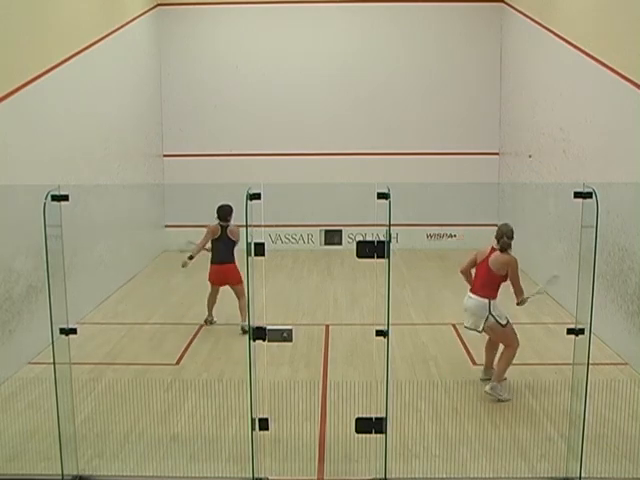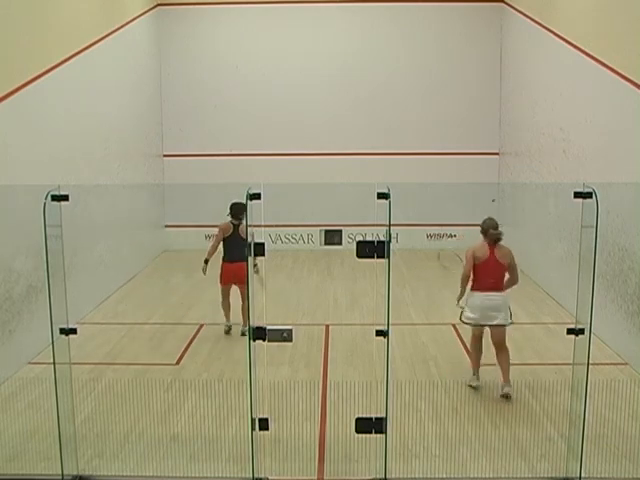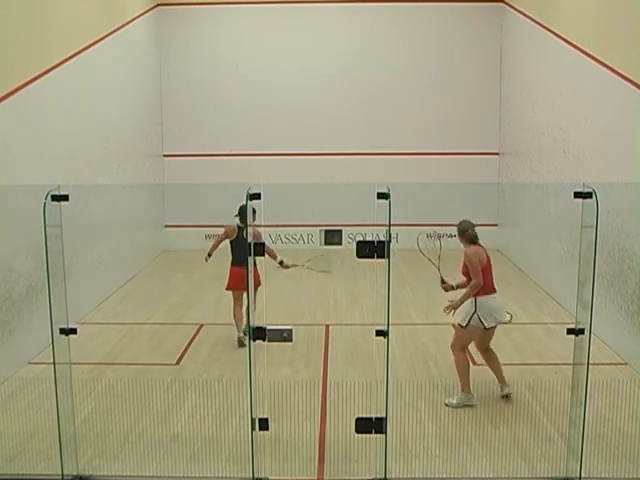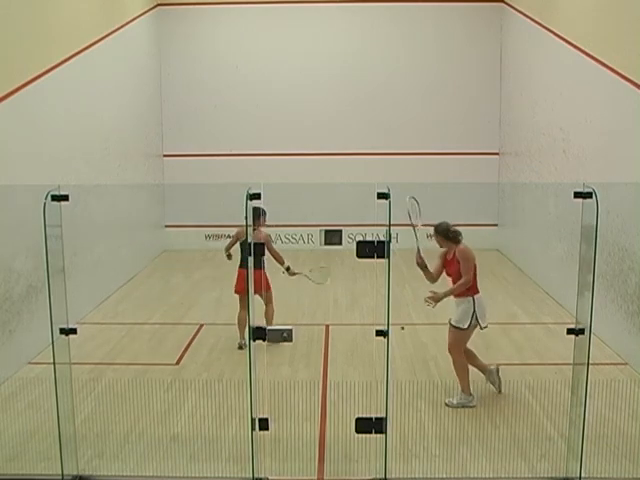
dt=0.2s
person 1, frame 1
left shoulder: (482, 252)
right shoulder: (510, 260)
left elbow: (464, 270)
right elbow: (517, 290)
right wrist: (521, 299)
left hip: (470, 301)
right hip: (484, 306)
left knee: (495, 336)
right knee: (512, 344)
left ankle: (488, 371)
right ankle: (494, 384)
person 1, frame 2
left shoulder: (474, 249)
right shoulder: (507, 252)
left elbow: (465, 275)
right elbow: (514, 280)
left wrist: (462, 293)
left hip: (477, 300)
right hip: (498, 301)
left knee: (476, 337)
right knee: (500, 346)
left ankle: (475, 377)
right ankle: (506, 384)
person 1, frame 3
left shoulder: (470, 253)
right shoulder: (480, 249)
left elbow: (477, 283)
left wrist: (458, 302)
right wrist: (453, 286)
left hip: (480, 306)
right hip: (492, 302)
left knee: (457, 347)
right knee: (483, 347)
left ankle: (466, 395)
right ankle: (504, 386)
person 1, frame 4
left shoulder: (462, 250)
right shoulder: (444, 255)
left elbow: (467, 280)
right elbow: (433, 278)
left wrist: (442, 295)
right wrist: (423, 266)
left hip: (470, 304)
right hip: (464, 303)
left knee: (455, 349)
right knee: (457, 347)
left ankle: (466, 396)
right ankle: (488, 371)
person 2, frame 1
left shoulder: (212, 229)
right shoulder: (235, 230)
left elbow: (202, 244)
left wrist: (189, 258)
left hip: (215, 267)
right hip: (230, 267)
left knee: (213, 293)
right knee: (241, 297)
left ankle: (209, 317)
right ankle: (244, 324)
person 2, frame 2
left shoulder: (224, 227)
right shoulder: (247, 229)
left elbow: (214, 245)
left wrist: (206, 261)
right wrist: (254, 264)
left hip: (227, 266)
right hip: (242, 266)
left knee: (225, 297)
right knee: (245, 299)
left ankle: (227, 323)
right ankle: (245, 327)
person 2, frame 3
left shoulder: (230, 229)
right shoulder: (255, 232)
left elbow: (216, 242)
right elbow: (267, 250)
left wrist: (209, 254)
right wrist: (281, 262)
left hip: (235, 270)
right hip: (250, 270)
left knee: (237, 305)
right knee: (252, 301)
left ankle: (240, 333)
right ankle: (247, 328)
person 2, frame 4
left shoulder: (241, 232)
right shoulder: (263, 235)
left elbow: (228, 246)
right elbow: (275, 254)
left wrist: (227, 254)
right wrist: (288, 268)
left hip: (243, 273)
right hip: (258, 274)
left knee: (243, 308)
right knee: (269, 304)
left ankle: (242, 340)
